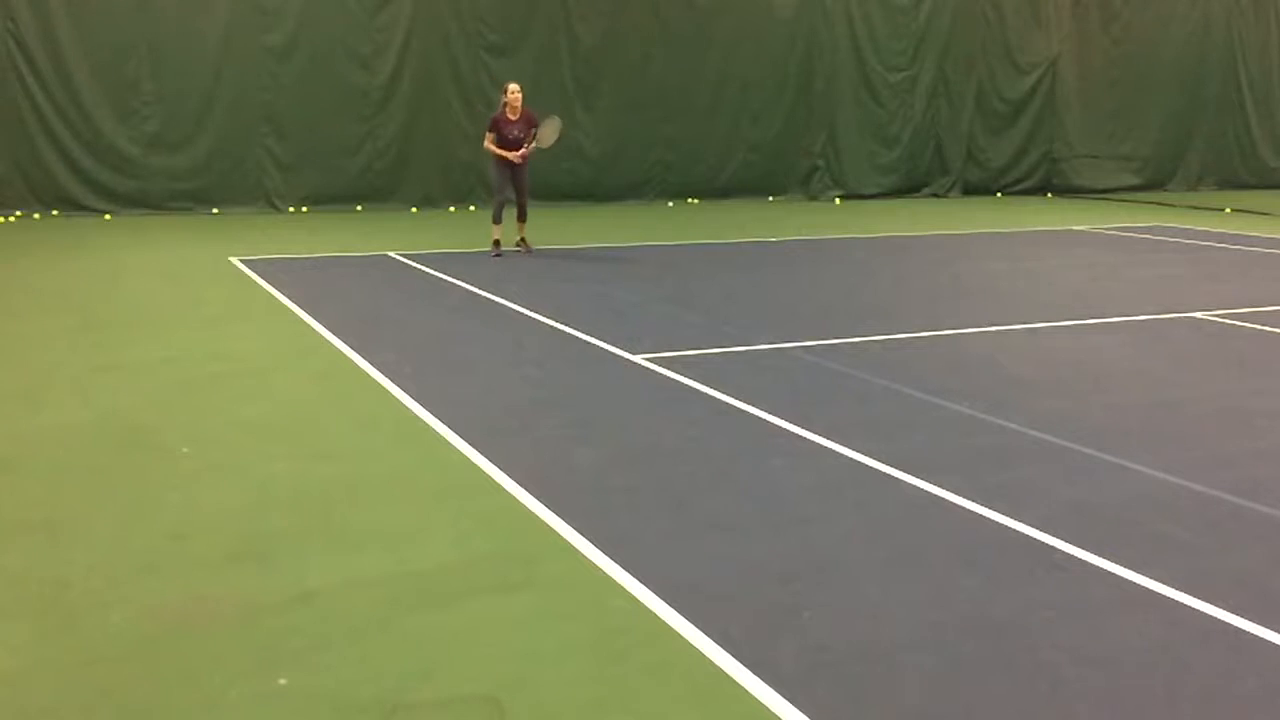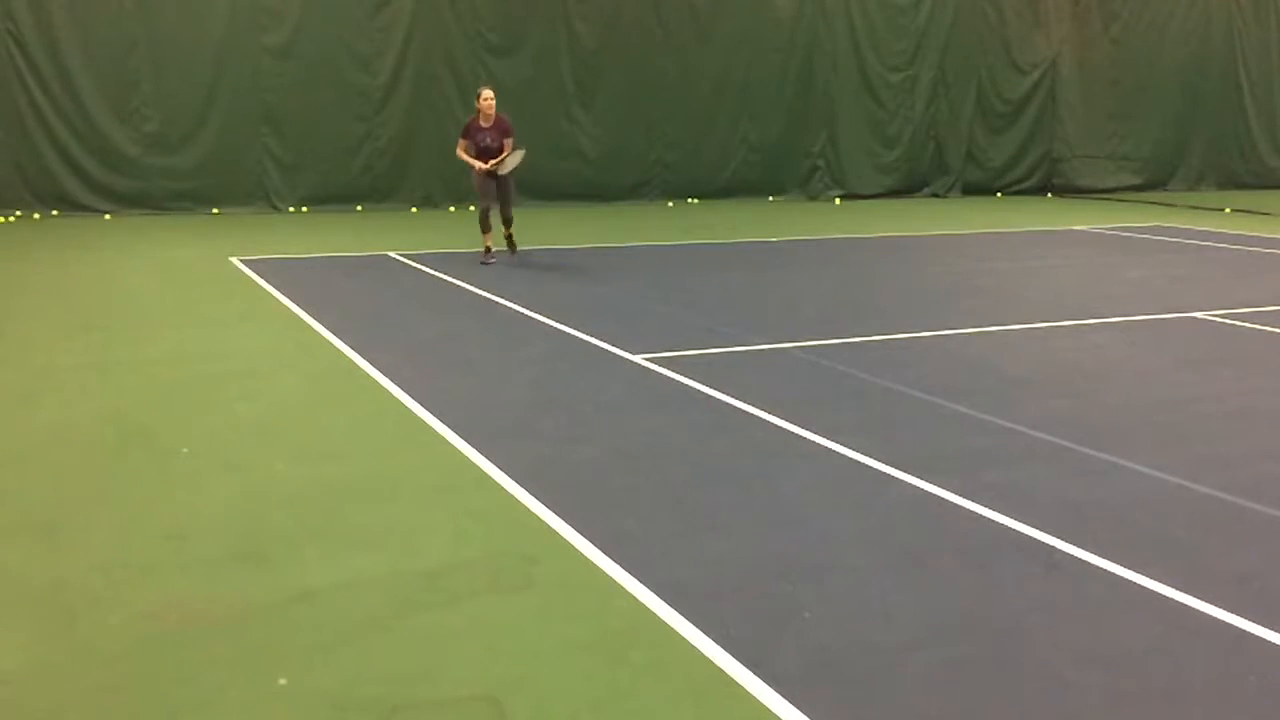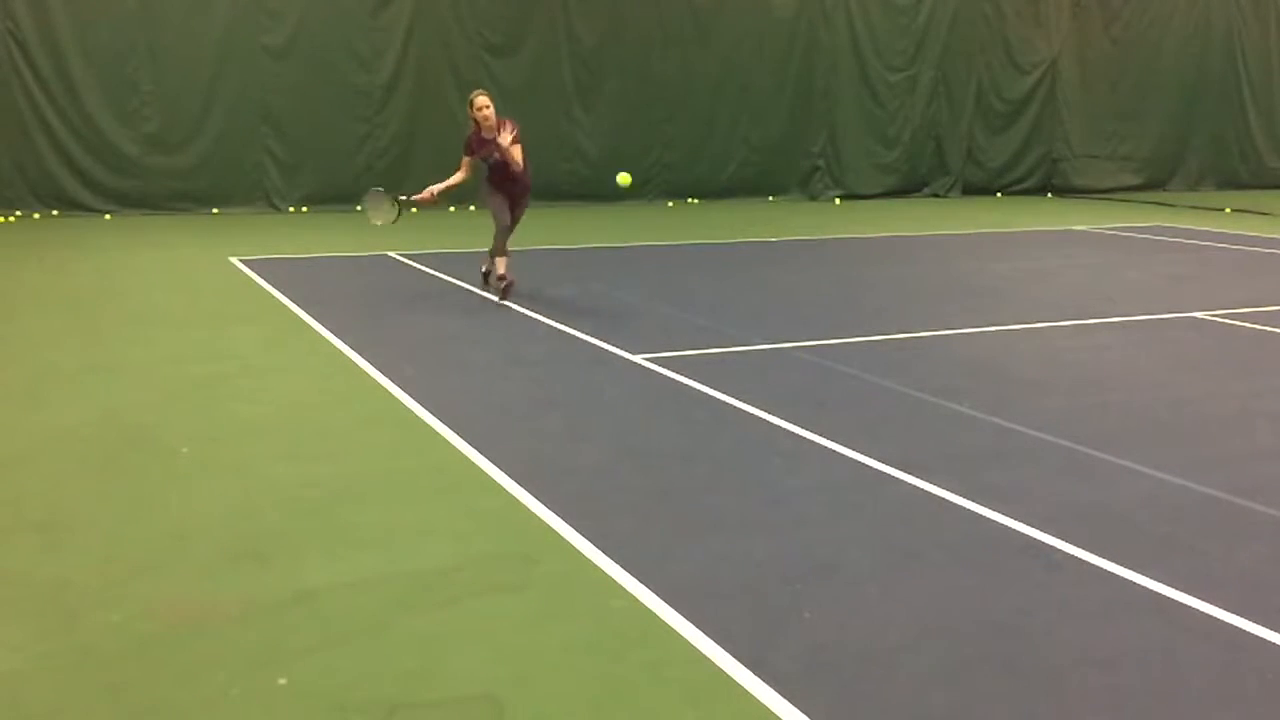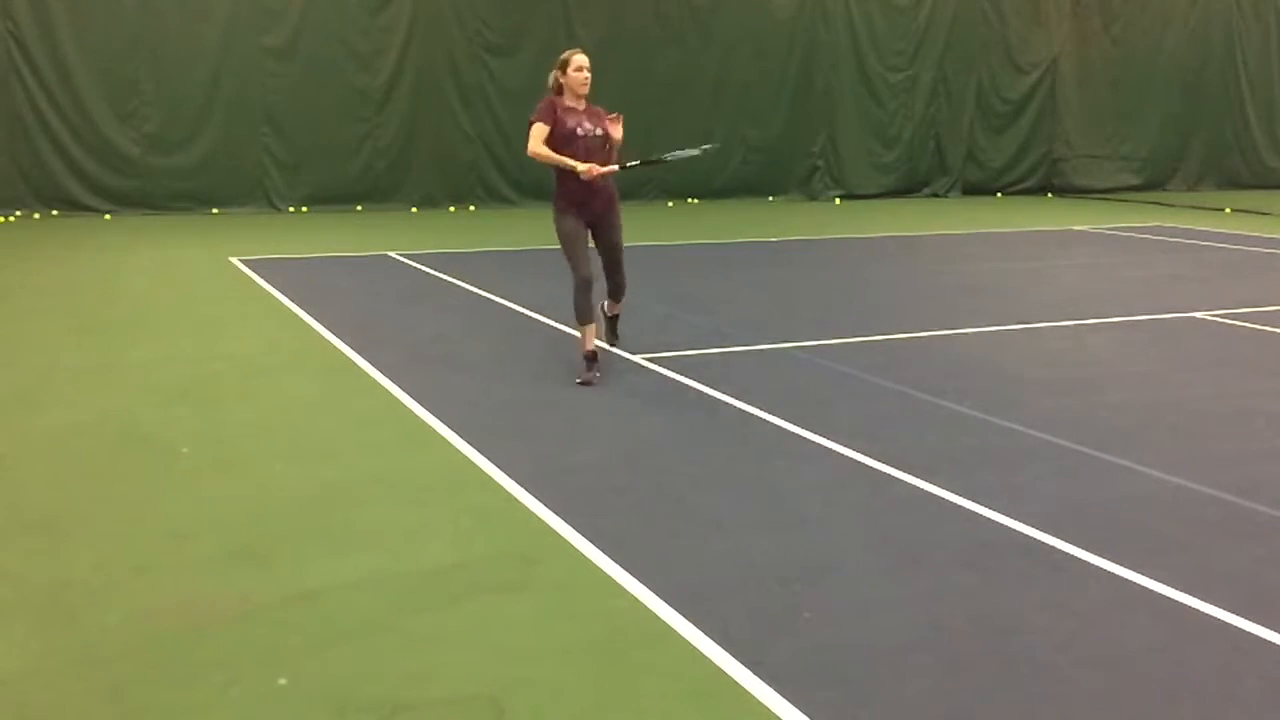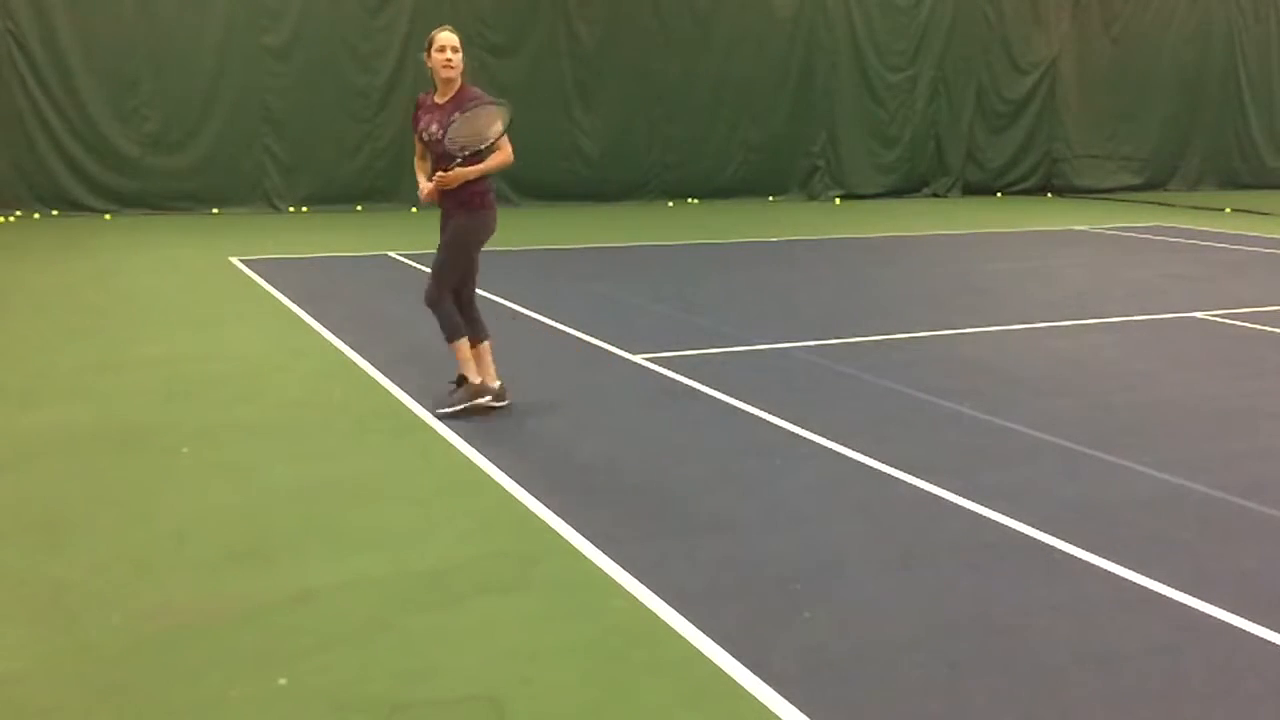
dt=1s
person 1, frame 1
left shoulder: (529, 116)
right shoulder: (497, 118)
left elbow: (533, 139)
right elbow: (487, 144)
left wrist: (528, 148)
right wrist: (507, 154)
left hip: (520, 161)
right hip: (501, 162)
left knee: (522, 200)
right knee: (500, 199)
left ankle: (521, 239)
right ankle: (496, 242)
person 1, frame 2
left shoulder: (504, 123)
right shoulder: (471, 125)
left elbow: (507, 153)
right elbow: (460, 150)
left wrist: (495, 162)
right wrist: (474, 162)
right hip: (480, 171)
left knee: (506, 212)
right knee: (484, 207)
left ankle: (508, 234)
right ankle: (488, 248)
person 1, frame 3
left shoulder: (509, 129)
right shoulder: (473, 138)
left elbow: (518, 167)
right elbow: (463, 173)
left wrist: (506, 148)
right wrist: (438, 188)
left hip: (520, 190)
right hip: (495, 189)
left knee: (503, 234)
right knee: (503, 223)
left ankle: (487, 270)
right ankle: (501, 279)
person 1, frame 4
left shoulder: (600, 114)
right shoulder: (550, 107)
right elbow: (534, 148)
left wrist: (617, 142)
right wrist: (576, 165)
left hip: (605, 205)
right hip: (570, 209)
left knee: (617, 278)
right knee: (583, 277)
left ankle: (610, 310)
right ankle: (589, 355)
person 1, frame 5
left shoulder: (474, 100)
right shoulder: (424, 105)
left elbow: (506, 155)
right elbow: (421, 157)
left wrist: (465, 174)
right wrist: (425, 183)
left hip: (473, 212)
right hip: (452, 213)
left knee: (437, 295)
right knee: (460, 298)
left ankle: (472, 382)
right ankle: (490, 384)
